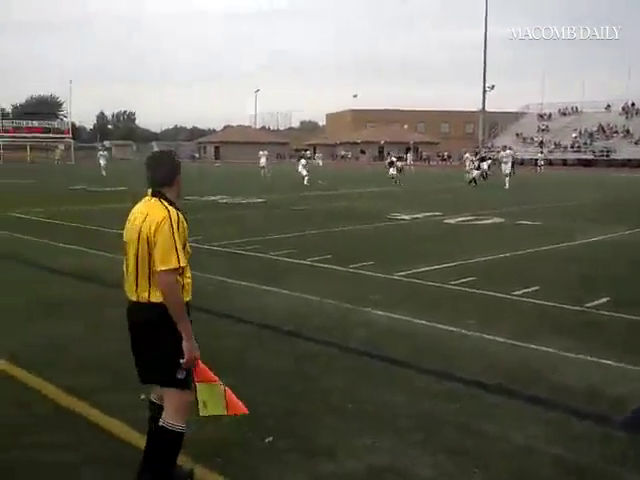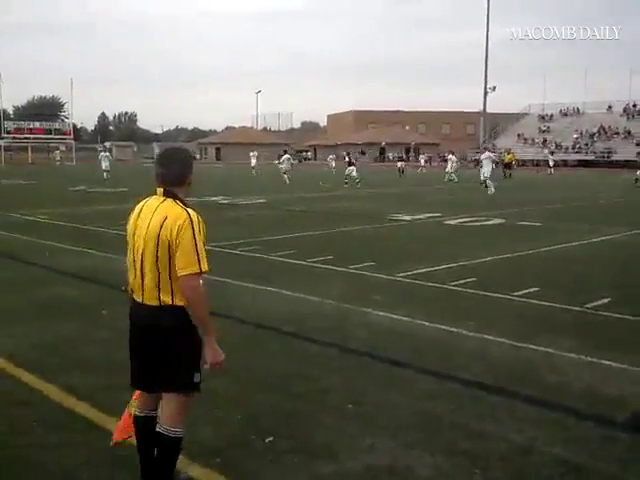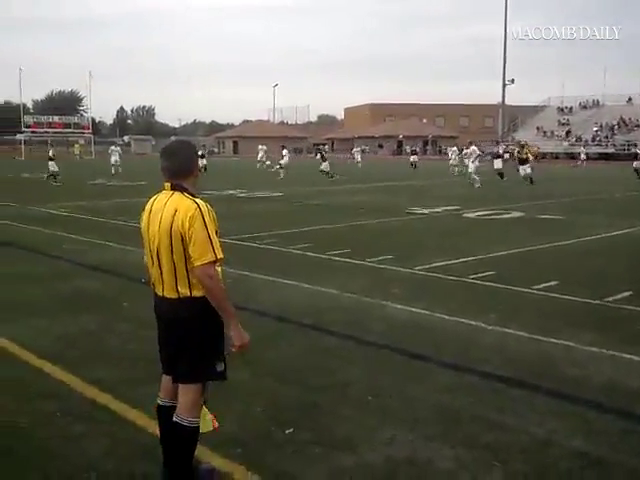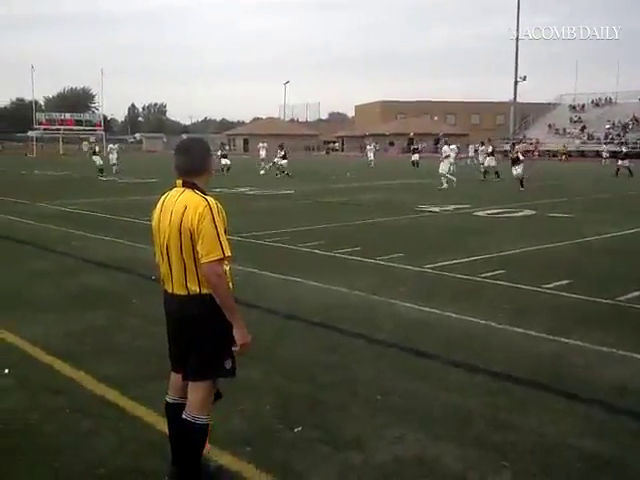
dt=0.7s
person 1, frame 1
left shoulder: (142, 209)
right shoulder: (168, 216)
right elbow: (167, 281)
right wrist: (188, 336)
left hip: (142, 310)
right hip: (162, 315)
left knee: (164, 388)
right knee: (180, 400)
person 1, frame 2
left shoulder: (140, 210)
right shoulder: (185, 218)
right elbow: (189, 286)
right wrist: (210, 341)
left hip: (141, 312)
right hip: (173, 318)
left knee: (147, 397)
right knee: (174, 404)
person 1, frame 3
left shoulder: (151, 206)
right shoulder: (195, 209)
right elbow: (206, 275)
right wrist: (233, 324)
left hip: (164, 304)
right hip: (195, 308)
left knee: (170, 382)
right knee: (191, 391)
person 1, frame 4
left shoulder: (164, 202)
right shoulder: (205, 206)
right elbow: (213, 273)
right wrist: (238, 323)
left hip: (174, 301)
right hip: (203, 305)
left knee: (180, 379)
right knee: (201, 389)
